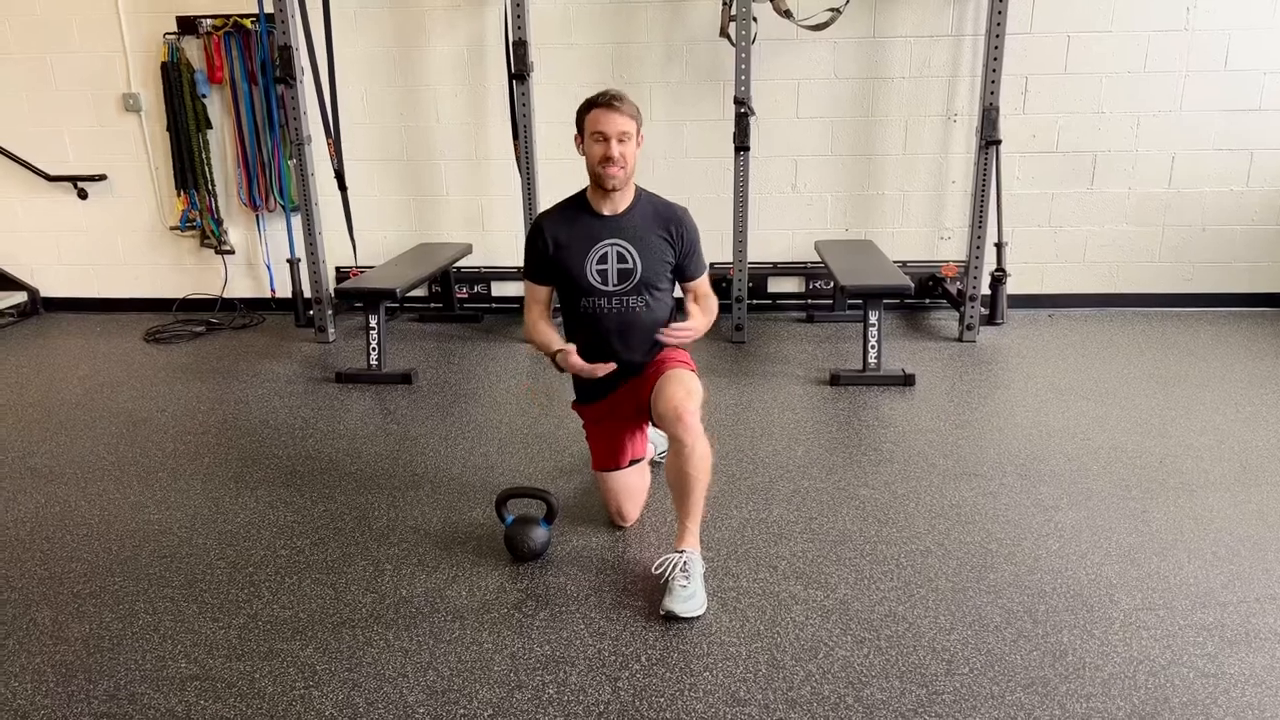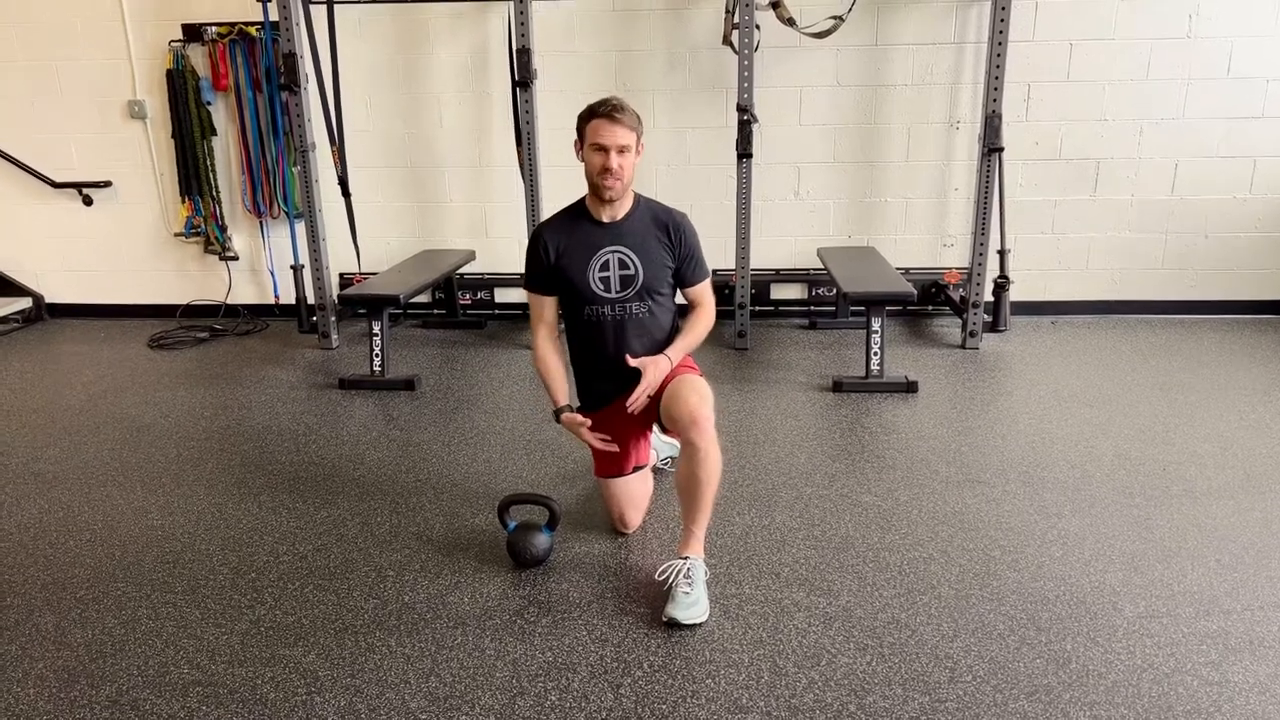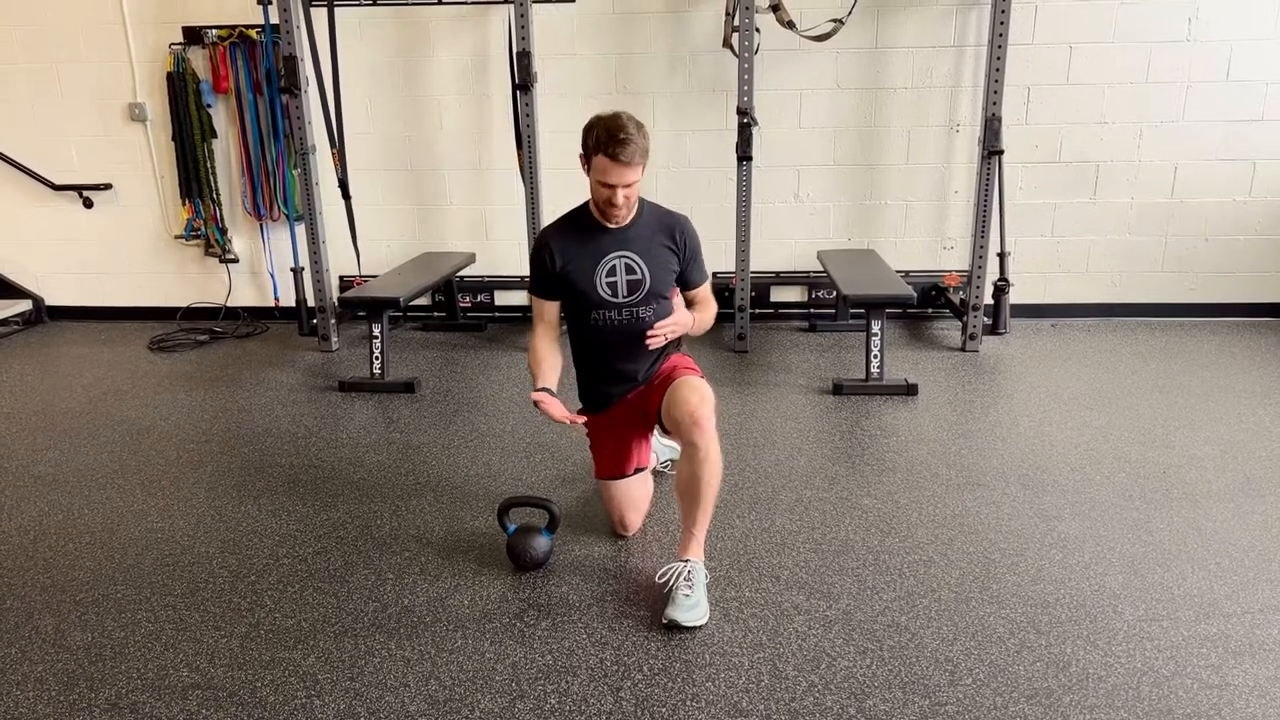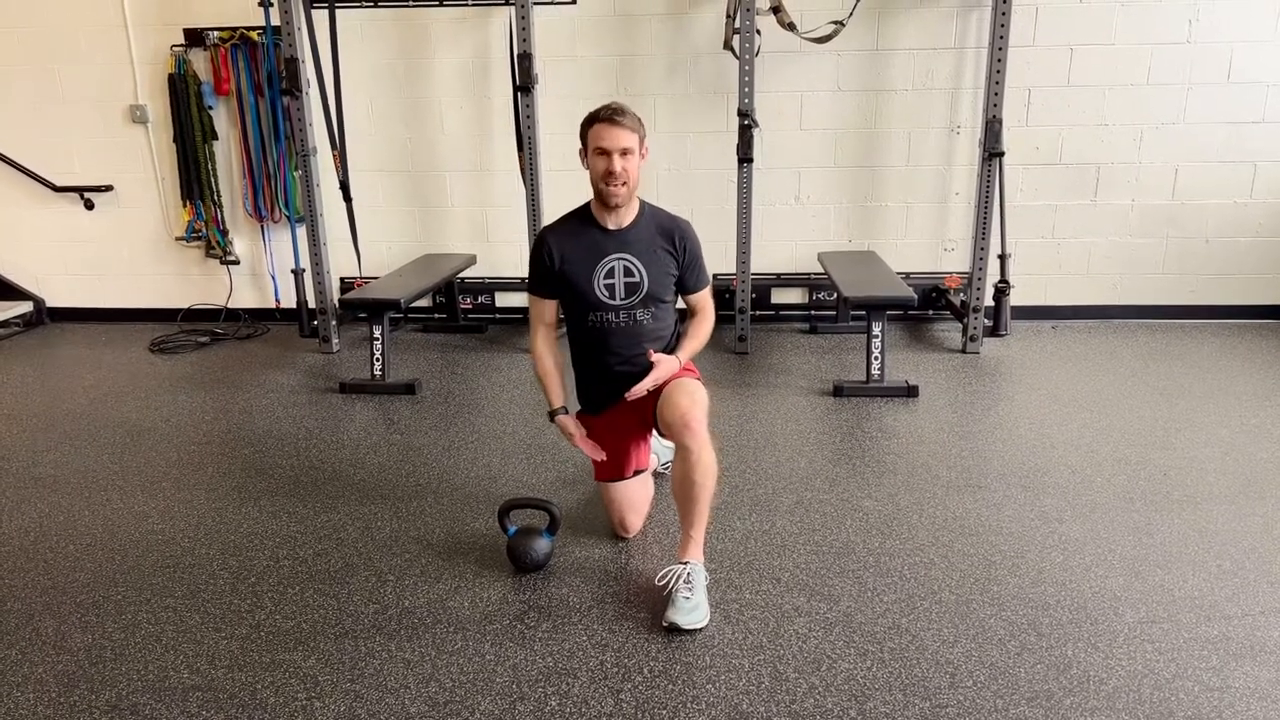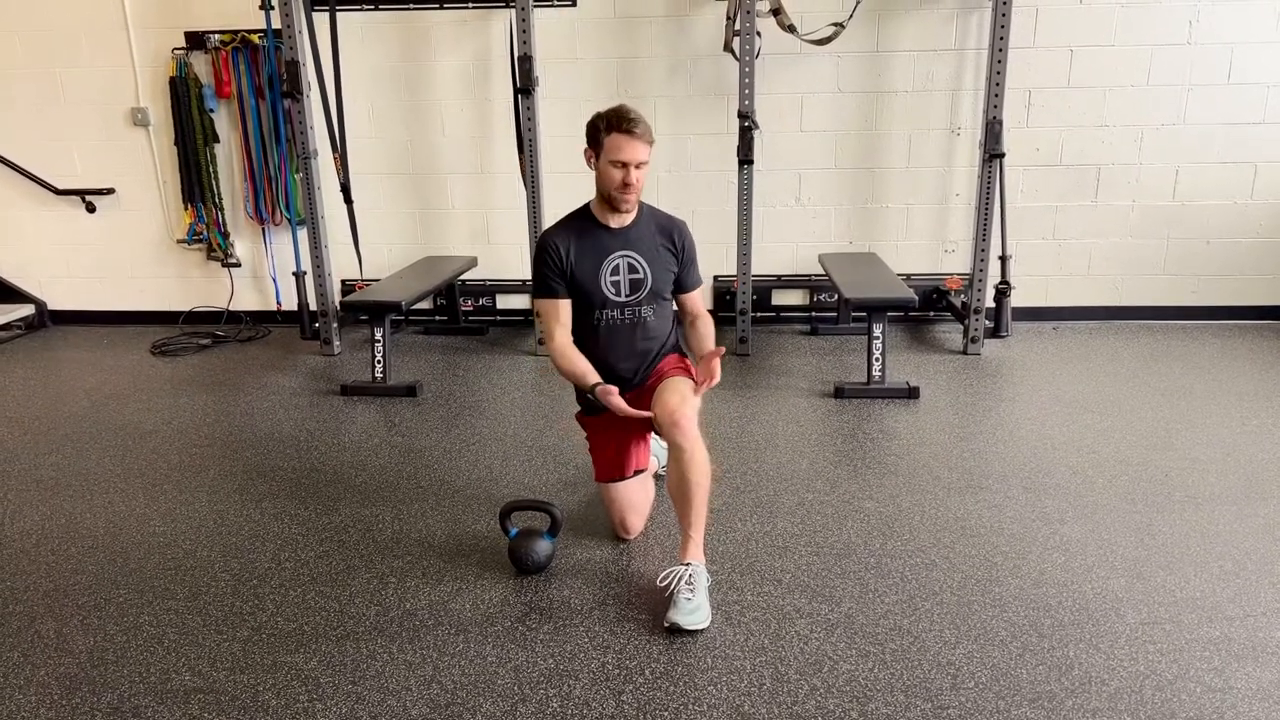
dt=1s
person 1, frame 1
left shoulder: (672, 220)
right shoulder: (551, 228)
left elbow: (701, 293)
right elbow: (536, 310)
left wrist: (699, 318)
right wrist: (558, 354)
left hip: (661, 361)
right hip: (599, 383)
left knee: (682, 416)
right knee: (624, 515)
left ankle: (688, 552)
right ankle: (644, 441)
person 1, frame 2
left shoulder: (671, 226)
right shoulder: (551, 239)
left elbow: (704, 306)
right elbow: (544, 330)
left wrist: (667, 359)
right wrist: (563, 409)
left hip: (665, 369)
right hip: (604, 393)
left knee: (696, 420)
right knee: (626, 521)
left ankle: (691, 558)
right ankle: (651, 447)
person 1, frame 3
left shoulder: (674, 229)
right shoulder: (555, 243)
left elbow: (706, 306)
right elbow: (546, 327)
left wrist: (687, 320)
right wrist: (544, 388)
left hip: (666, 369)
right hip: (605, 394)
left knee: (698, 419)
right knee: (626, 524)
left ankle: (691, 561)
right ankle: (652, 449)
person 1, frame 4
left shoulder: (675, 233)
right shoulder: (555, 243)
left elbow: (703, 312)
right elbow: (542, 331)
left wrist: (677, 360)
right wrist: (559, 411)
left hip: (664, 376)
right hip: (603, 396)
left knee: (689, 422)
right knee: (627, 526)
left ankle: (691, 563)
right ankle: (650, 451)
person 1, frame 5
left shoulder: (672, 232)
right shoulder: (559, 243)
left elbow: (694, 310)
right elbow: (558, 337)
left wrist: (705, 353)
right wrist: (599, 390)
left hip: (664, 370)
right hip: (605, 395)
left knee: (680, 421)
right knee: (628, 526)
left ankle: (693, 565)
right ankle: (648, 452)
